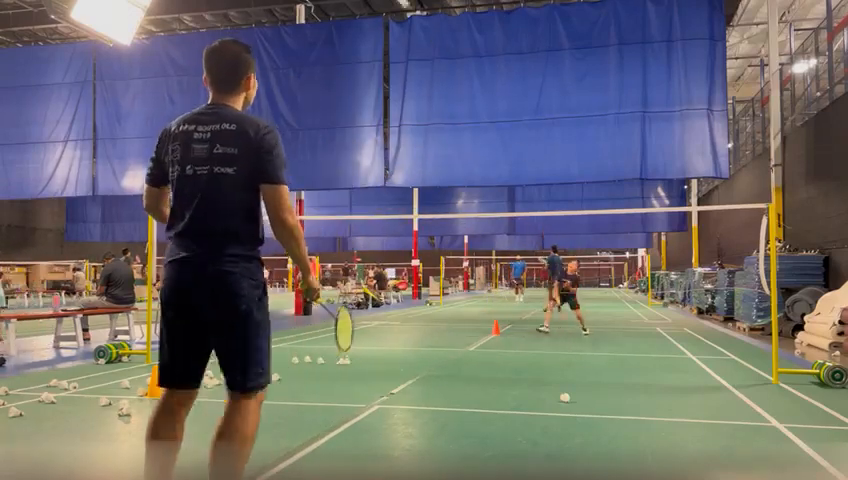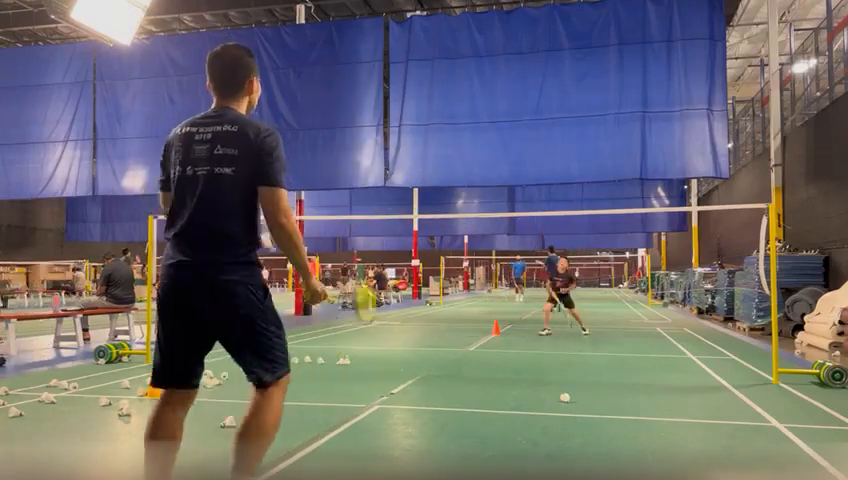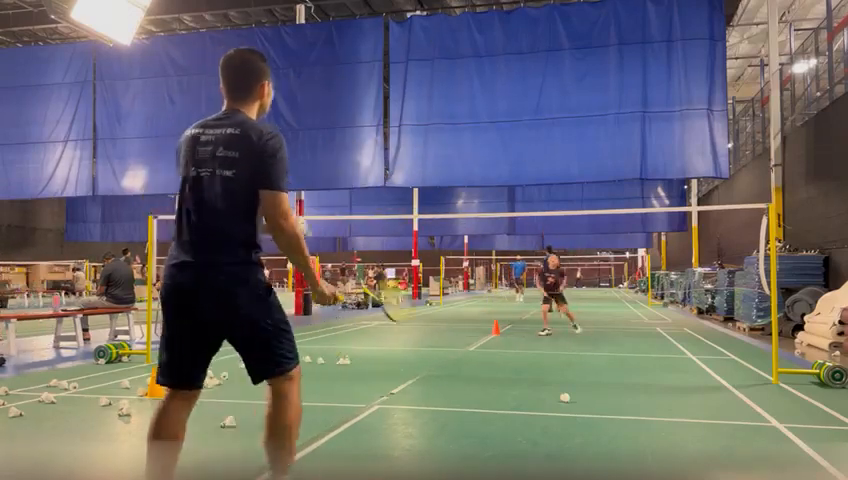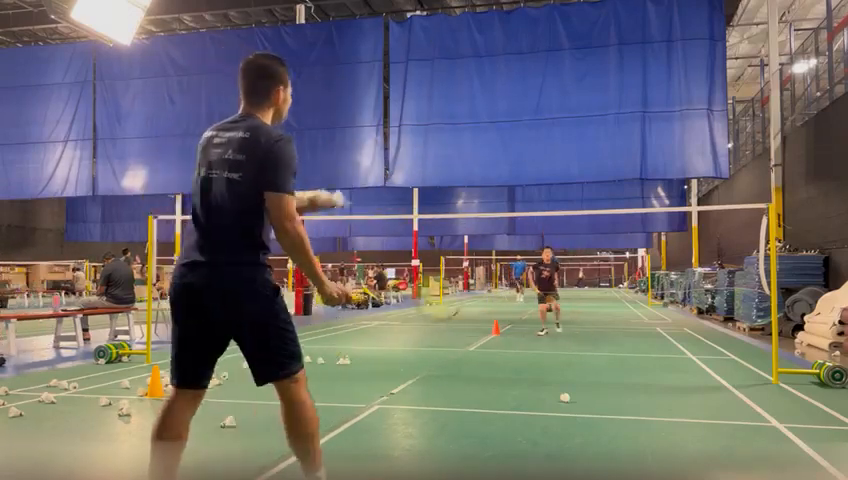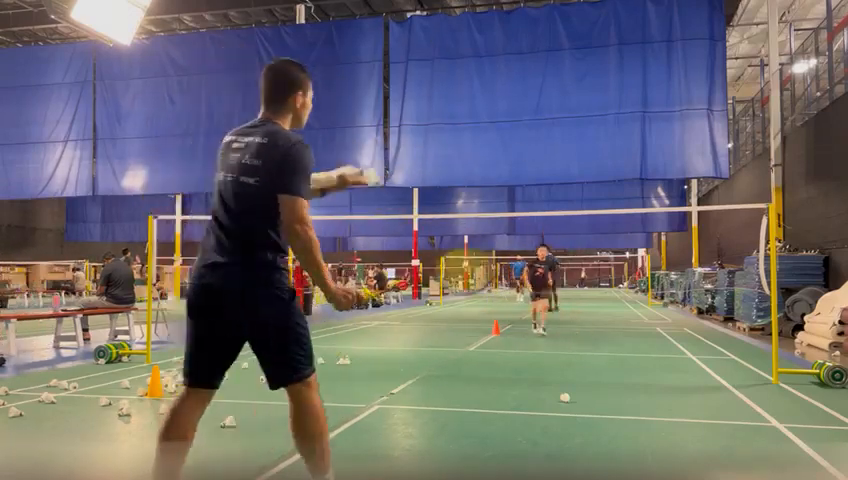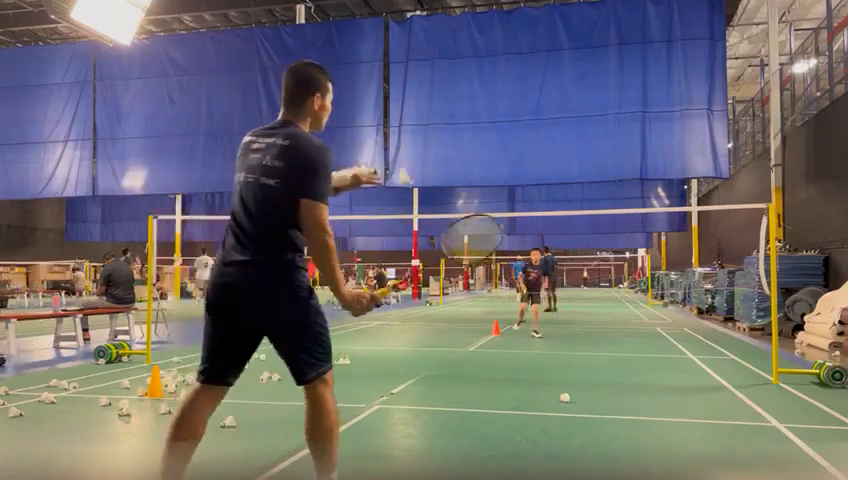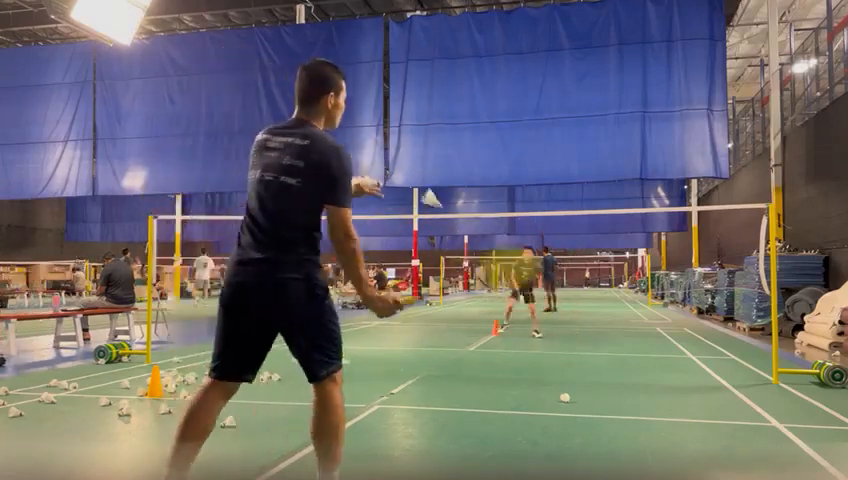
dt=0.1s
person 1, frame 1
left shoulder: (171, 133)
right shoulder: (259, 135)
left elbow: (153, 206)
right elbow: (281, 215)
right wrist: (306, 273)
left hip: (179, 275)
right hip: (235, 276)
left knee: (178, 393)
right knee: (247, 393)
person 1, frame 2
left shoulder: (177, 136)
right shoulder: (260, 137)
right elbow: (279, 218)
right wrist: (308, 277)
left hip: (176, 276)
right hip: (233, 278)
left knee: (175, 394)
right knee: (273, 383)
person 1, frame 3
left shoulder: (191, 137)
right shoulder: (264, 139)
right elbow: (280, 222)
right wrist: (316, 282)
left hip: (181, 277)
right hip: (234, 278)
left knee: (179, 393)
right knee: (285, 379)
person 1, frame 4
left shoulder: (210, 137)
right shoulder: (273, 143)
right elbow: (284, 224)
left wrist: (305, 201)
right wrist: (322, 283)
left hip: (190, 277)
right hip: (243, 279)
left knee: (185, 393)
right knee: (292, 382)
person 1, frame 5
left shoulder: (232, 140)
right shoulder: (291, 147)
right elbow: (296, 226)
left wrist: (337, 180)
right wrist: (329, 286)
left hip: (208, 279)
right hip: (256, 282)
left knee: (196, 390)
right knee: (302, 385)
person 1, frame 6
left shoulder: (250, 141)
right shoulder: (311, 150)
right elbow: (316, 229)
left wrist: (349, 180)
right wrist: (341, 291)
left hip: (228, 278)
right hip: (278, 281)
left knee: (209, 387)
right knee: (319, 383)
person 1, frame 7
left shoulder: (262, 140)
right shoulder: (330, 153)
right elbow: (342, 233)
left wrist: (349, 187)
right wrist: (367, 292)
left hip: (243, 275)
right hip: (293, 279)
left knee: (220, 382)
right knee: (327, 381)
